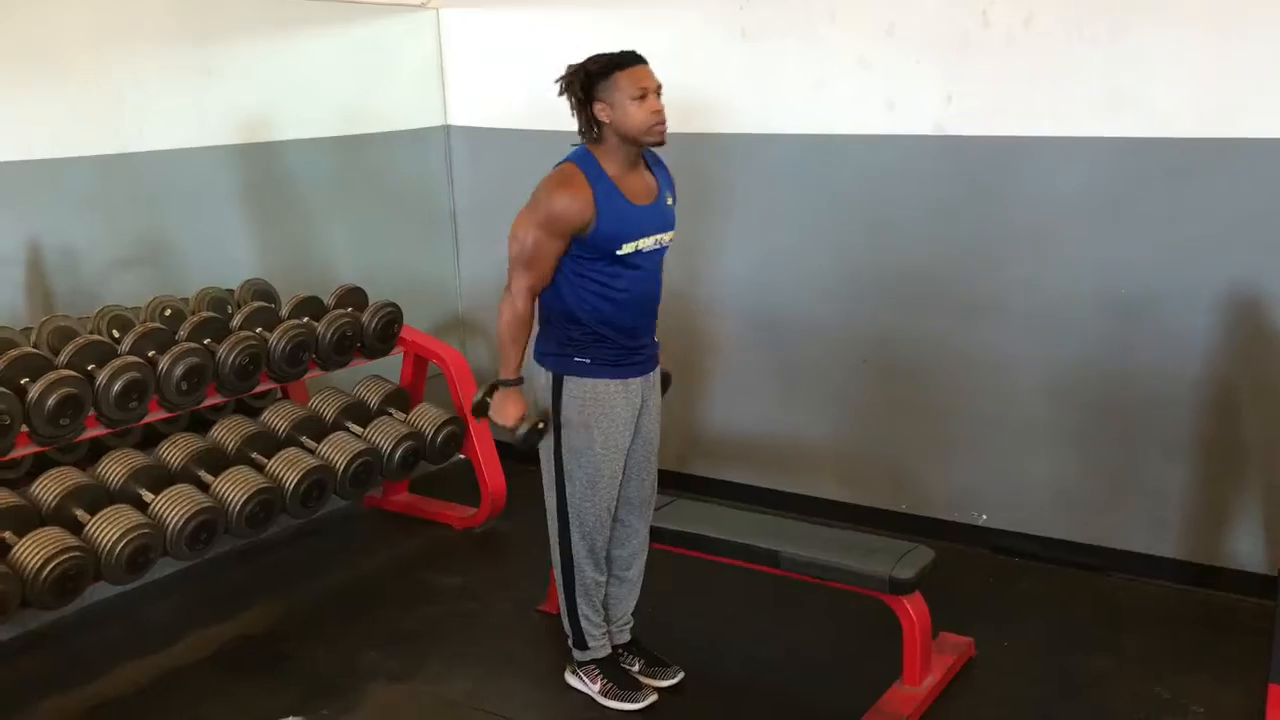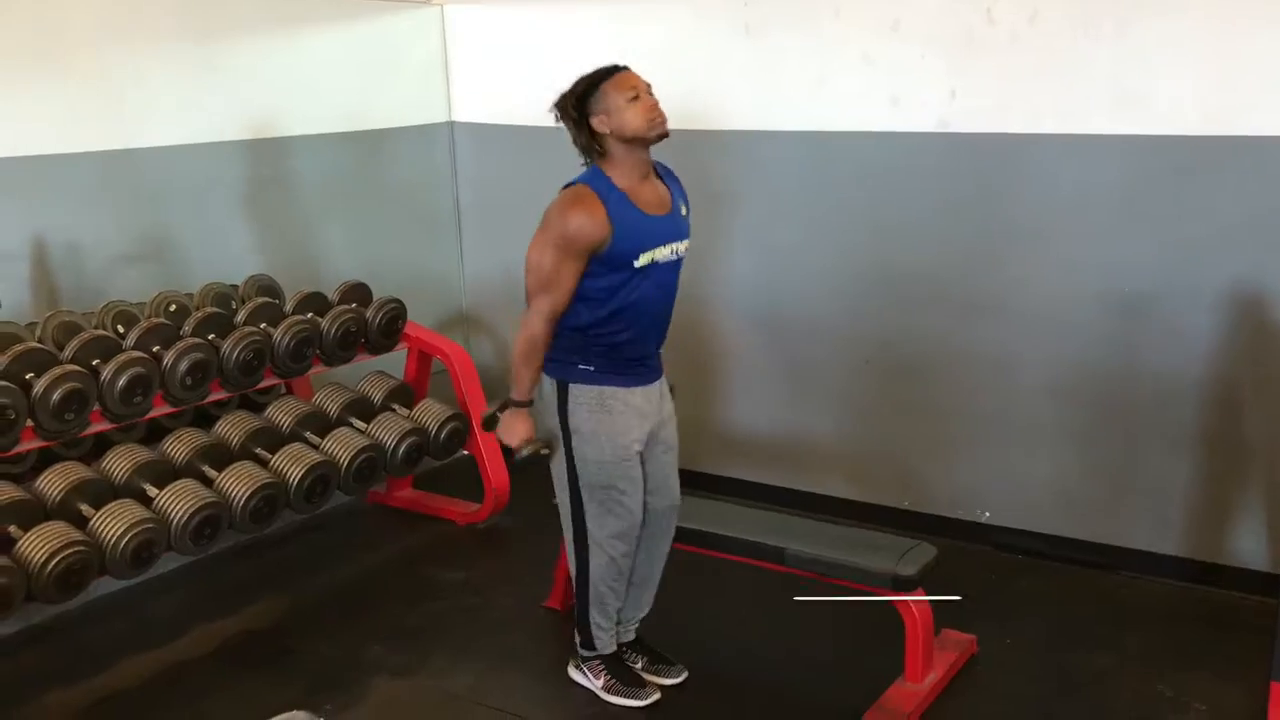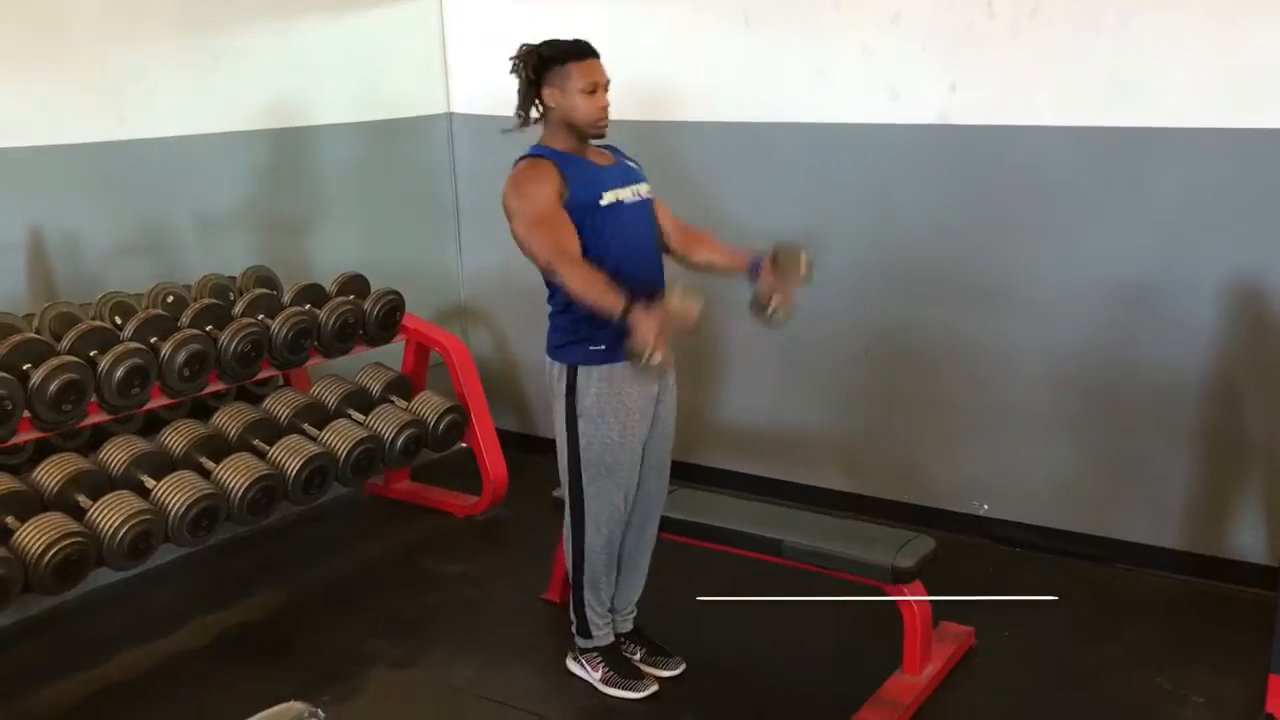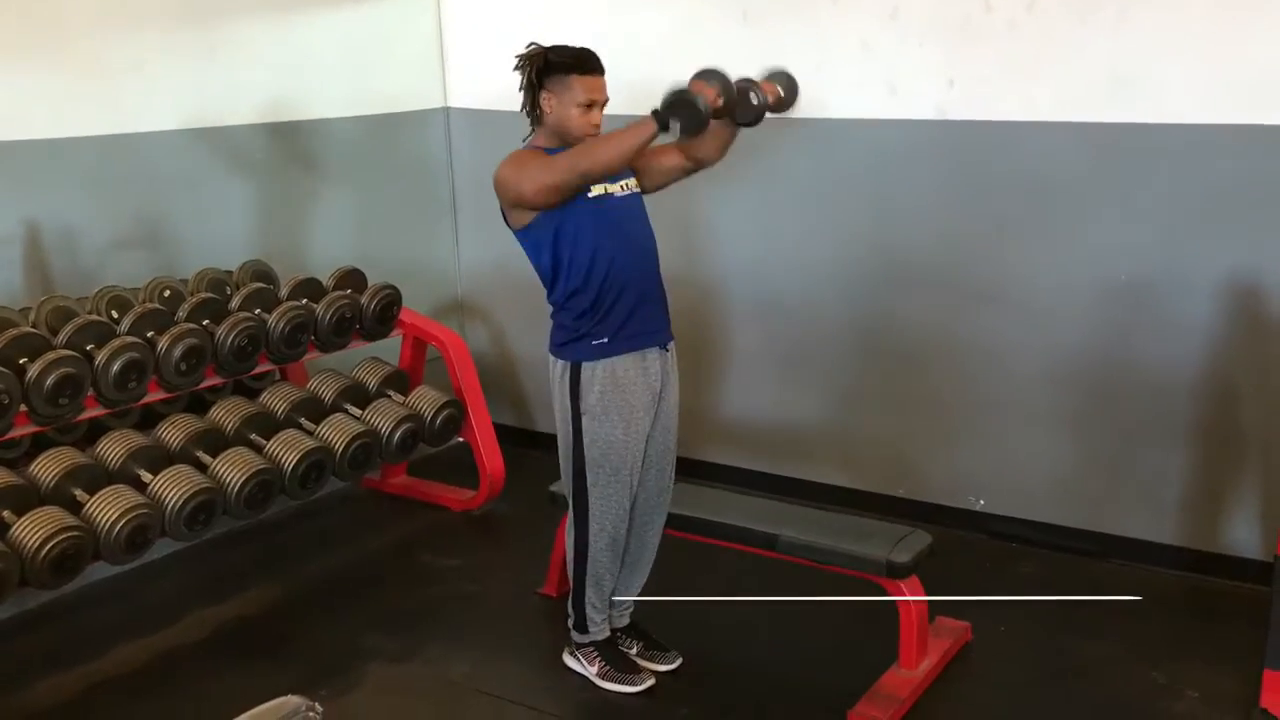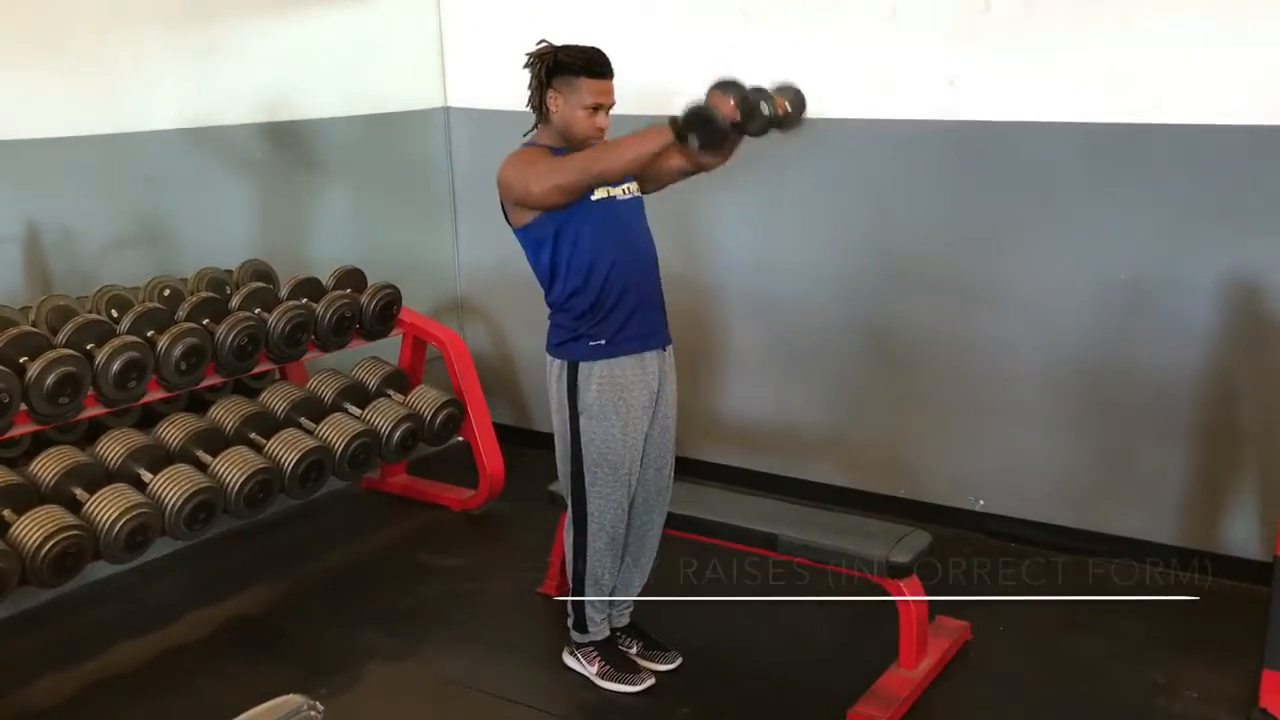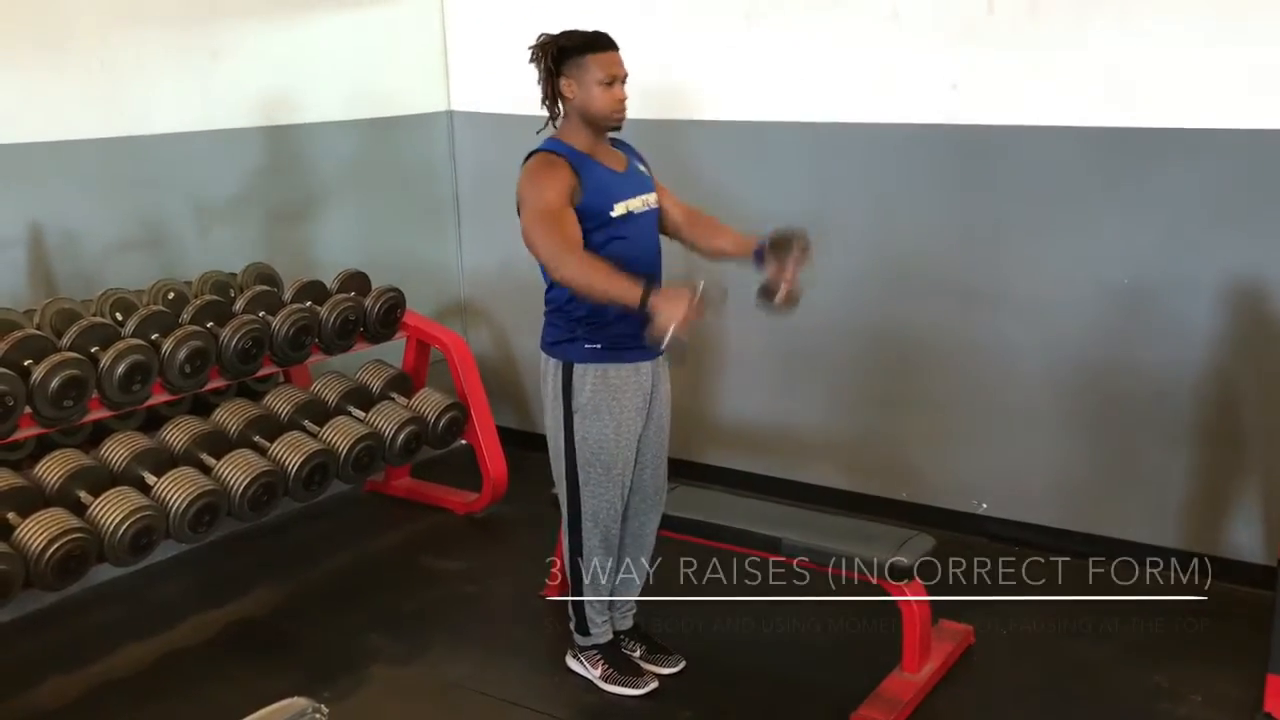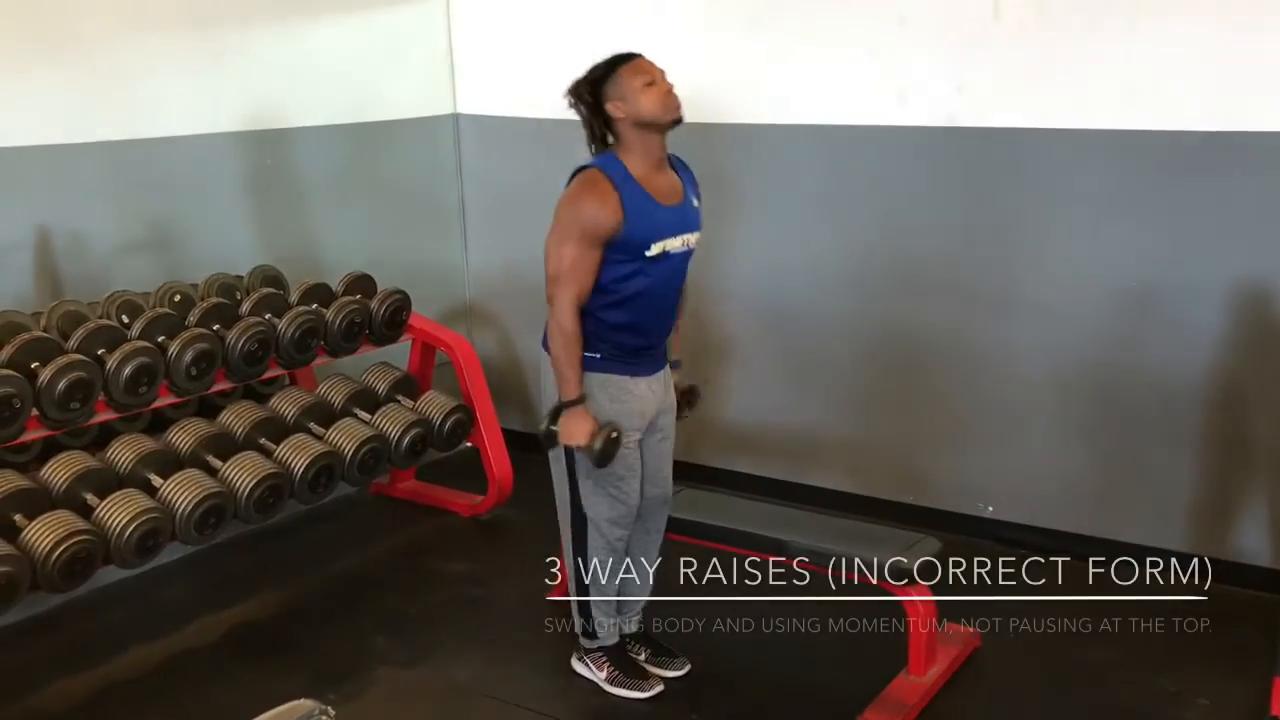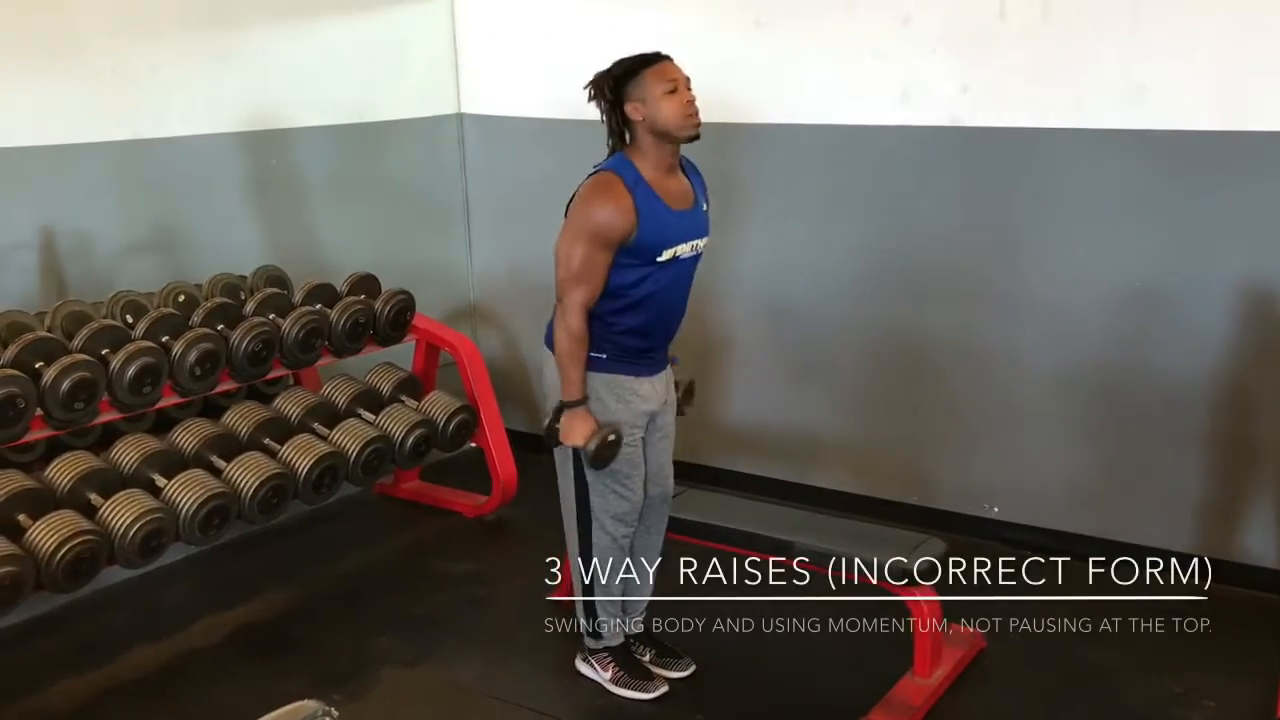
dt=0.3s
person 1, frame 1
left shoulder: (659, 177)
right shoulder: (570, 192)
right elbow: (521, 291)
right wrist: (509, 384)
left hip: (640, 373)
right hip: (582, 380)
left knee: (633, 512)
right knee: (587, 520)
left ankle: (620, 635)
right ankle: (588, 657)
person 1, frame 2
left shoulder: (671, 188)
right shoulder: (583, 210)
right elbow: (541, 314)
right wrist: (519, 404)
left hip: (649, 383)
right hip: (589, 391)
left knee: (660, 514)
right knee: (610, 525)
left ankle: (626, 634)
right ankle: (594, 654)
person 1, frame 3
left shoulder: (620, 162)
right shoulder: (532, 179)
left elbow: (676, 236)
right elbow: (565, 263)
left wrist: (750, 265)
right wrist: (631, 313)
left hip: (651, 356)
right hip: (593, 368)
left knee: (644, 503)
right knee: (599, 509)
left ankle: (621, 624)
right ankle: (590, 644)
person 1, frame 4
left shoulder: (614, 162)
right shoulder: (522, 172)
left elbow: (696, 154)
right elbow: (576, 170)
left wrist: (734, 112)
right wrist: (664, 118)
left hip: (657, 351)
right hip: (594, 362)
left knee: (649, 500)
right knee: (601, 505)
left ankle: (617, 619)
right ankle: (586, 637)
person 1, frame 5
left shoulder: (614, 161)
right shoulder: (524, 172)
left elbow: (694, 161)
right elbow: (582, 174)
left wrist: (726, 125)
right wrist: (686, 125)
left hip: (653, 352)
right hip: (592, 364)
left knee: (649, 499)
right knee: (601, 505)
left ankle: (618, 619)
right ankle: (586, 638)
person 1, frame 6
left shoulder: (630, 159)
right shoulder: (547, 173)
left elbow: (686, 222)
right elbow: (565, 262)
left wrist: (756, 251)
right wrist: (648, 299)
left hip: (646, 359)
right hip: (588, 367)
left knee: (643, 503)
right knee: (596, 509)
left ankle: (622, 623)
right ankle: (590, 642)
person 1, frame 7
left shoulder: (682, 179)
right shoulder: (597, 195)
right elbow: (564, 307)
left wrist: (675, 361)
right wrist: (571, 404)
left hip: (652, 373)
right hip: (598, 376)
left knee: (651, 503)
right knee: (604, 512)
left ankle: (628, 626)
right ankle: (596, 646)
person 1, frame 8
left shoulder: (692, 181)
right shoulder: (609, 197)
right elbow: (573, 309)
right wrist: (573, 405)
left hip: (653, 371)
right hip: (602, 375)
left knee: (653, 502)
right knee: (609, 511)
left ankle: (632, 627)
right ankle: (600, 646)
